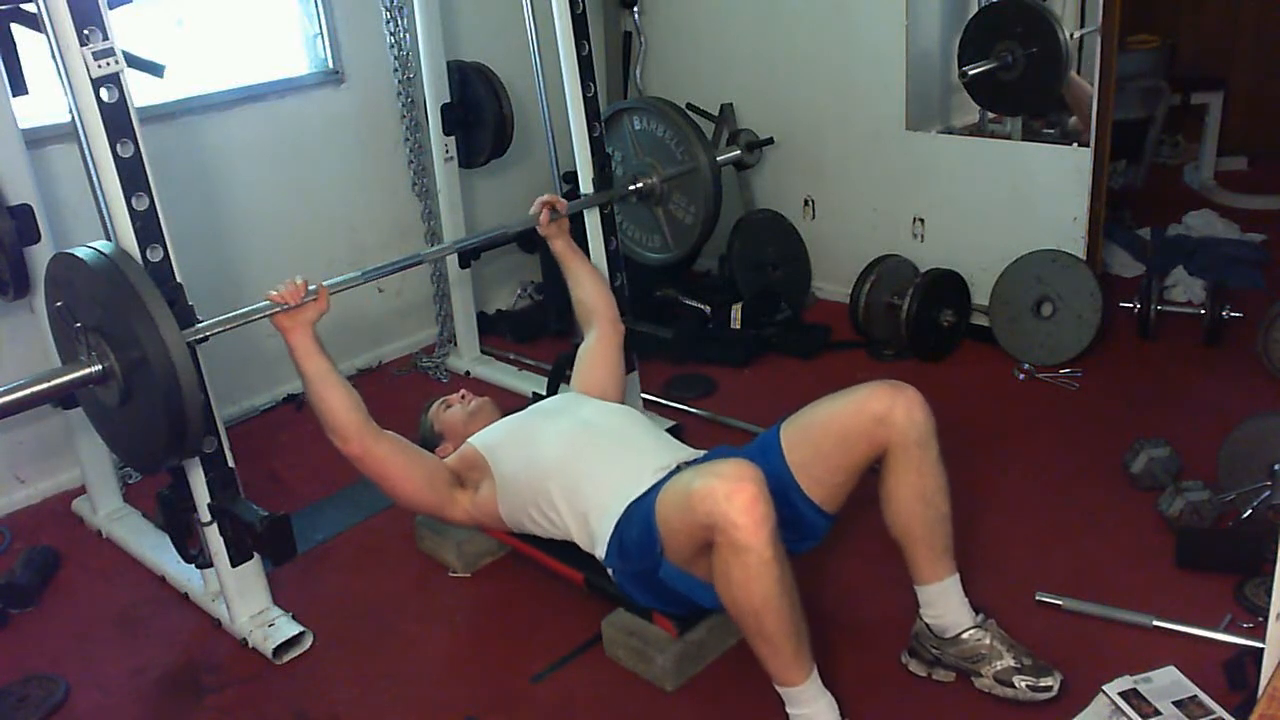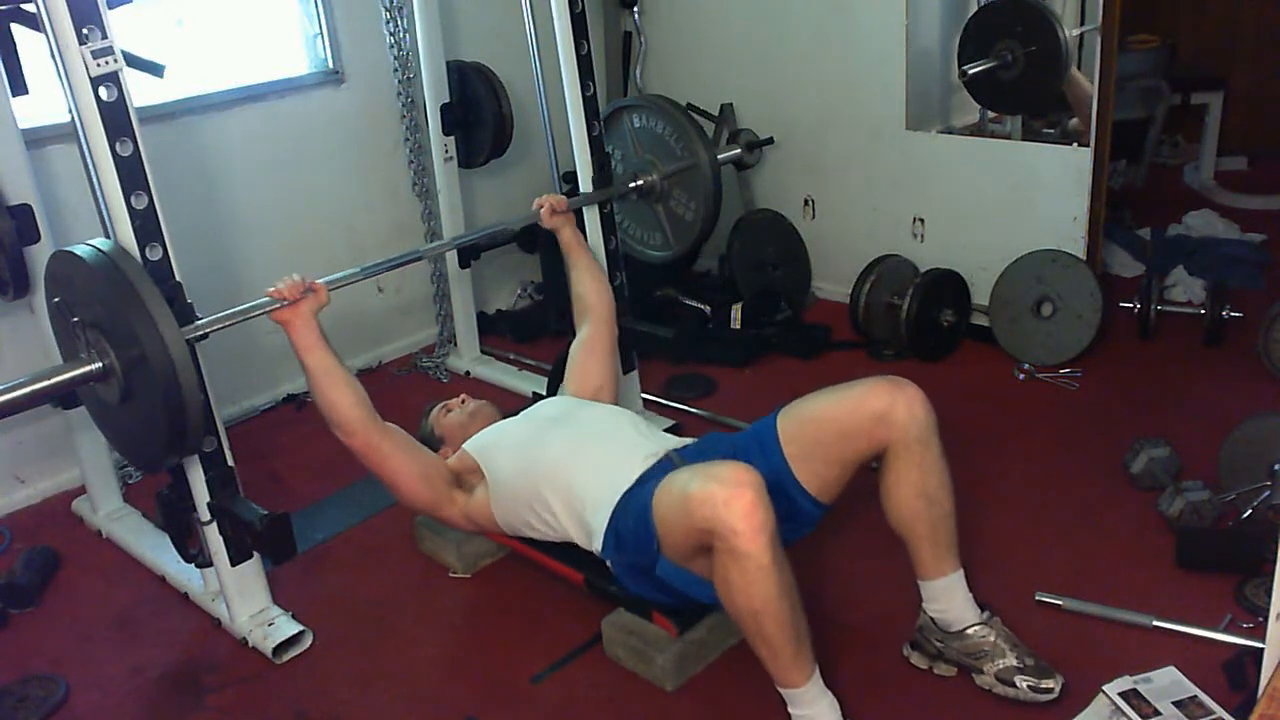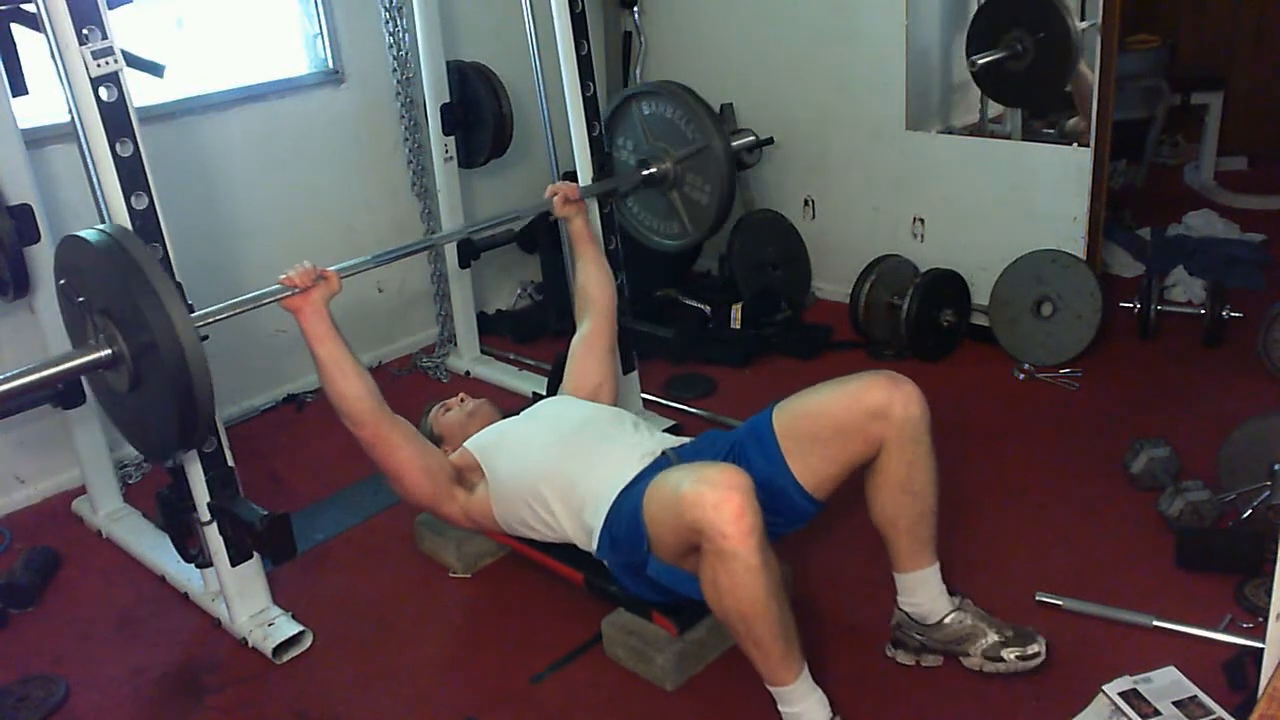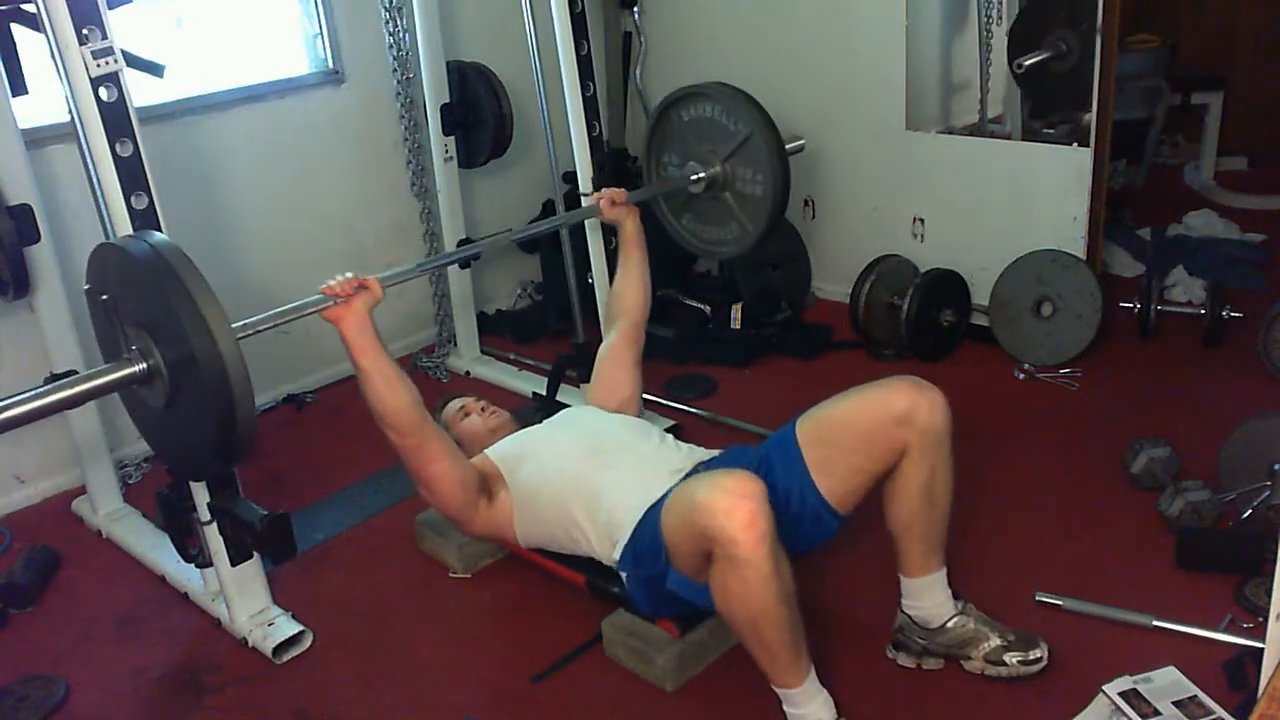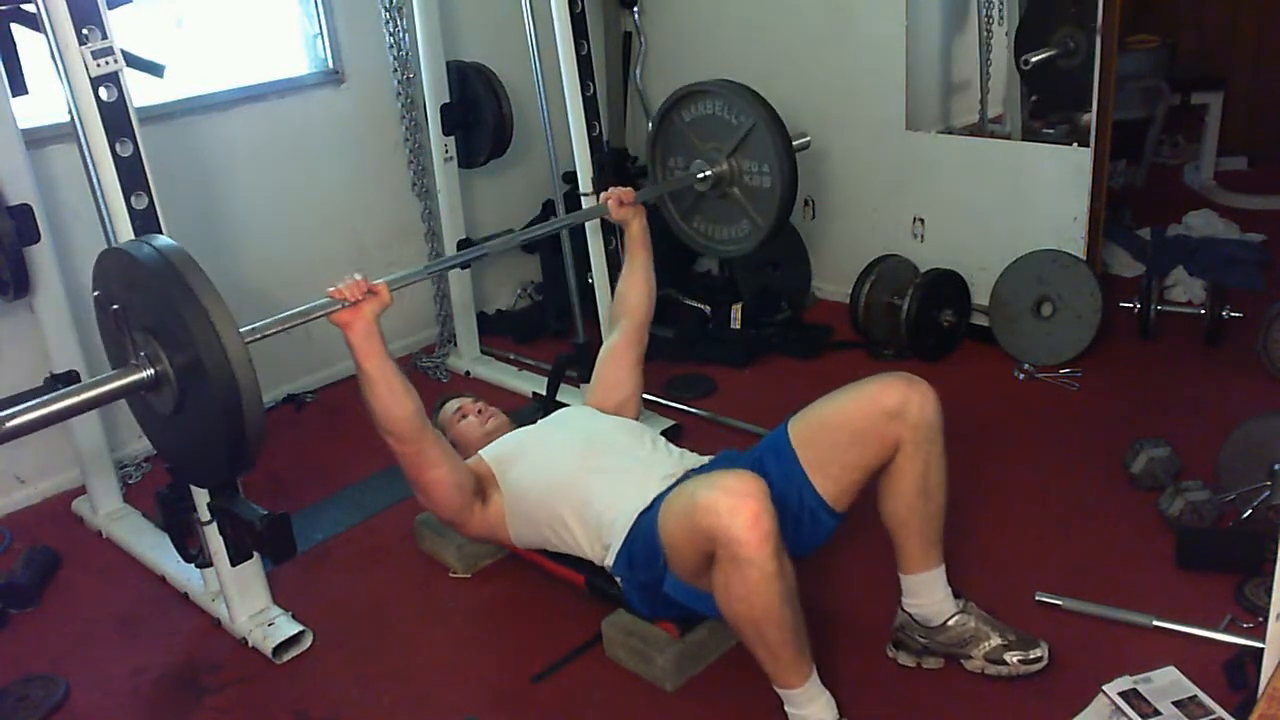
dt=0.4s
person 1, frame 1
left shoulder: (569, 406)
right shoulder: (468, 478)
left elbow: (606, 326)
right elbow: (359, 439)
left wrist: (560, 240)
right wrist: (301, 335)
left hip: (714, 482)
right hip: (649, 532)
left knee: (896, 409)
right knee: (737, 494)
left ankle: (947, 629)
person 1, frame 2
left shoulder: (567, 407)
right shoulder: (463, 480)
left elbow: (599, 323)
right elbow: (363, 432)
left wrist: (567, 231)
right wrist: (303, 327)
left hip: (708, 462)
right hip: (641, 525)
left knee: (897, 404)
right knee: (736, 499)
left ankle: (950, 623)
person 1, frame 3
left shoulder: (568, 406)
right shoulder: (463, 479)
left elbow: (597, 319)
right elbow: (372, 422)
left wrist: (578, 223)
right wrist: (314, 316)
left hip: (705, 456)
right hip: (636, 518)
left knee: (893, 401)
right knee: (725, 501)
left ankle: (926, 614)
person 1, frame 4
left shoulder: (588, 416)
right shoulder: (482, 489)
left elbow: (625, 332)
right elbow: (407, 432)
left wrist: (629, 228)
right wrist: (356, 325)
left hip: (730, 472)
right hip: (661, 536)
left knee: (915, 408)
right knee: (735, 506)
left ankle: (929, 619)
person 1, frame 5
left shoulder: (586, 413)
right shoulder: (477, 489)
left elbow: (628, 332)
right elbow: (406, 437)
left wrist: (636, 228)
right wrist: (362, 330)
left hip: (718, 479)
right hip: (652, 540)
left knee: (904, 401)
right knee: (738, 507)
left ankle: (929, 618)
